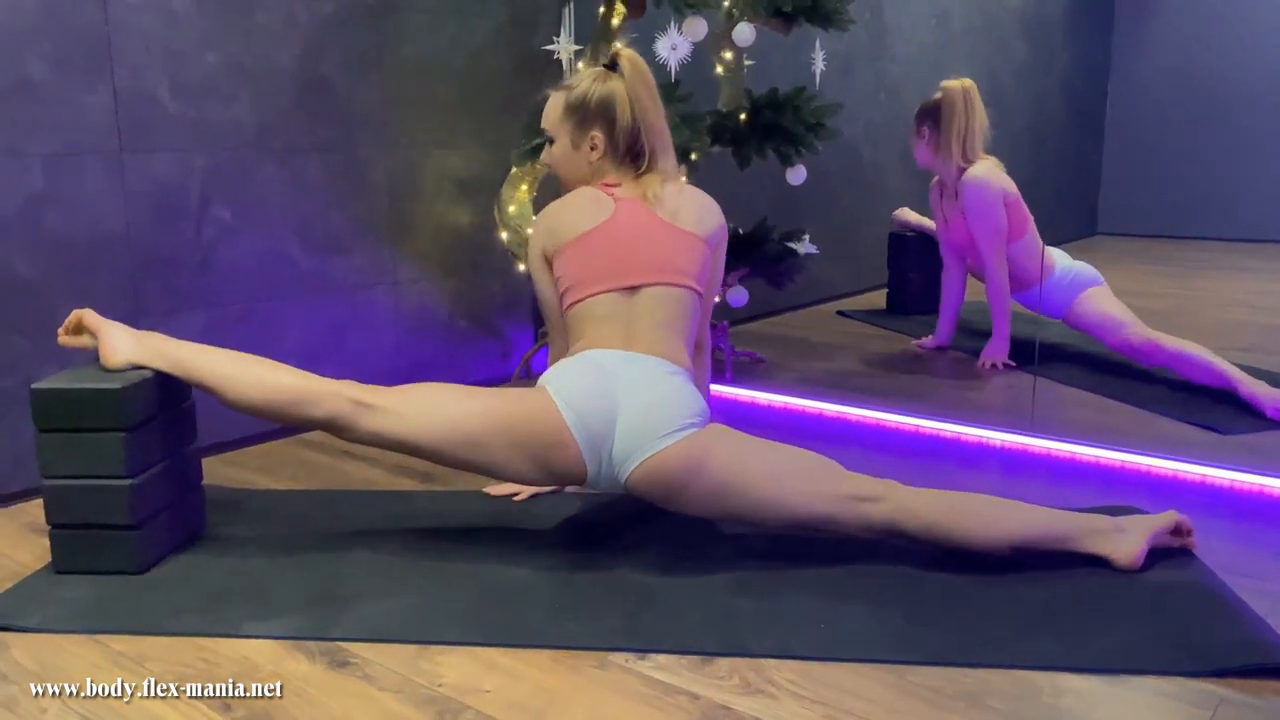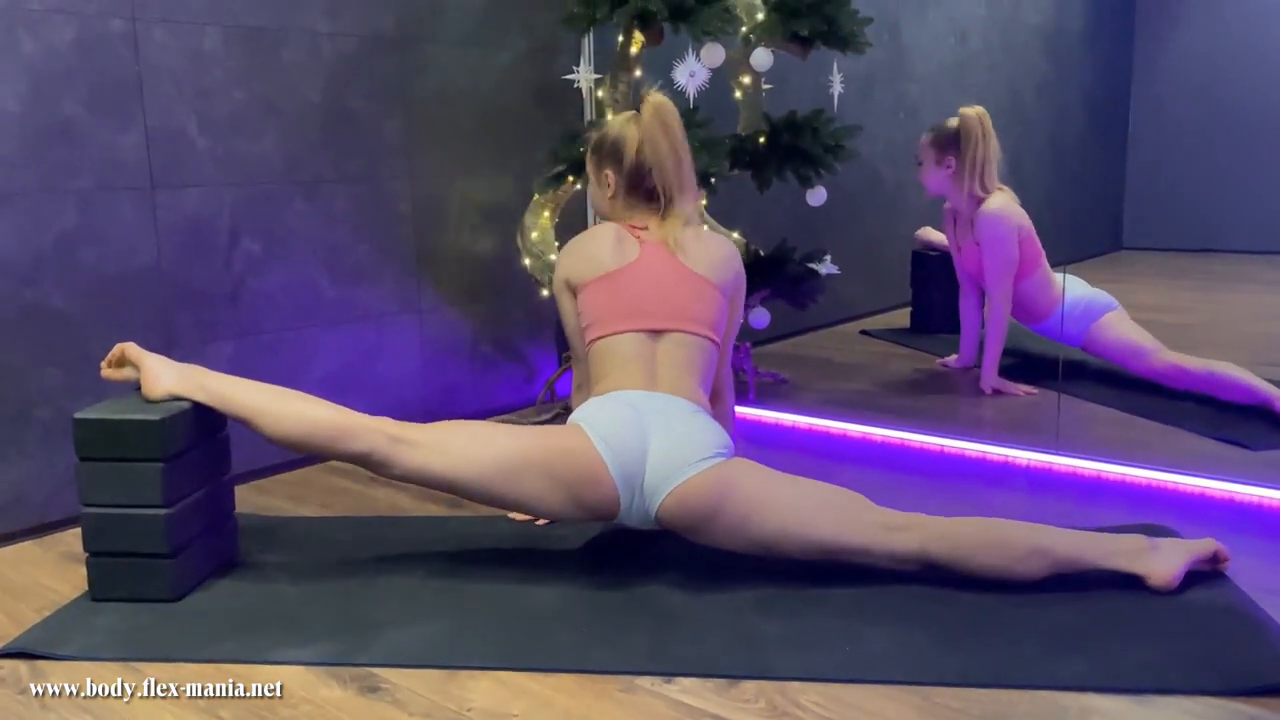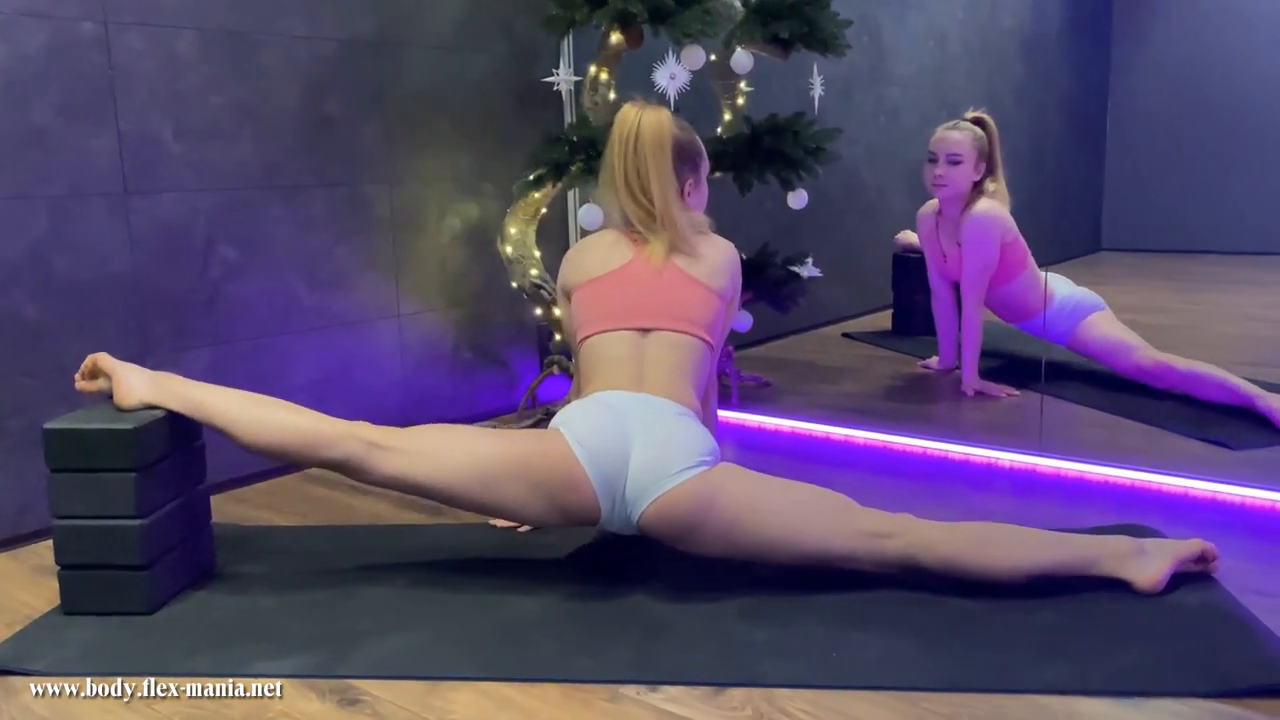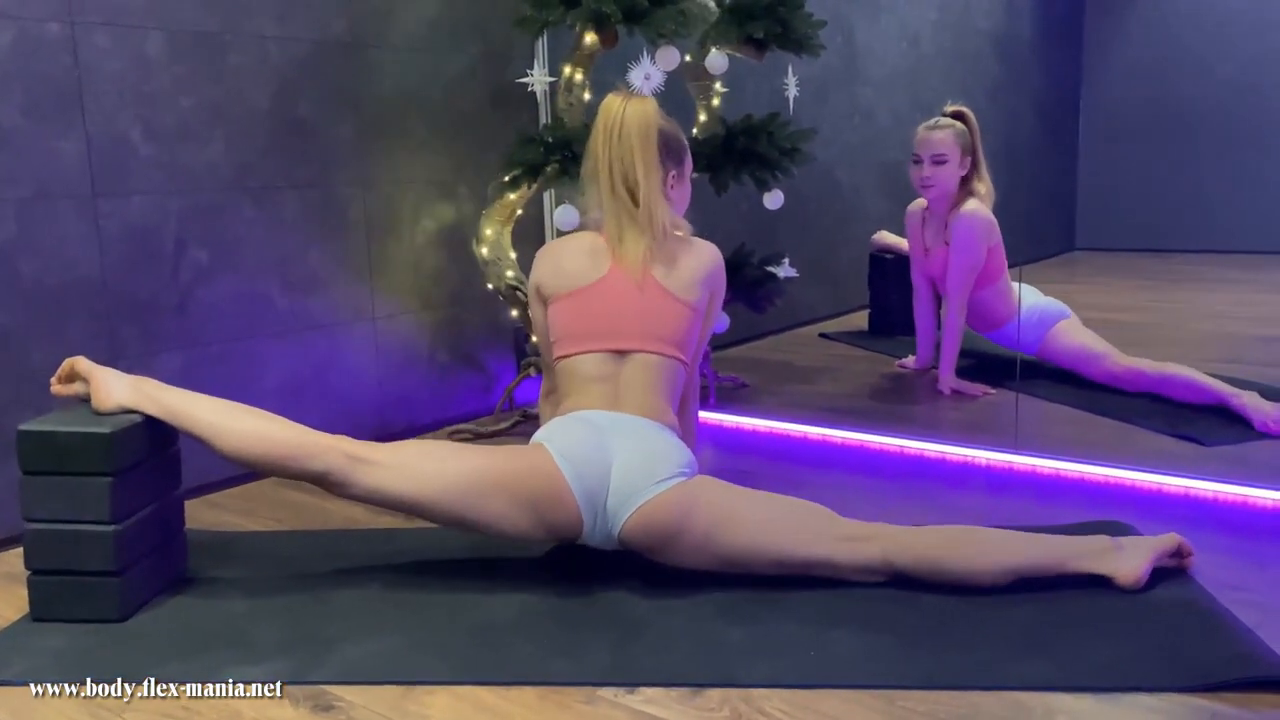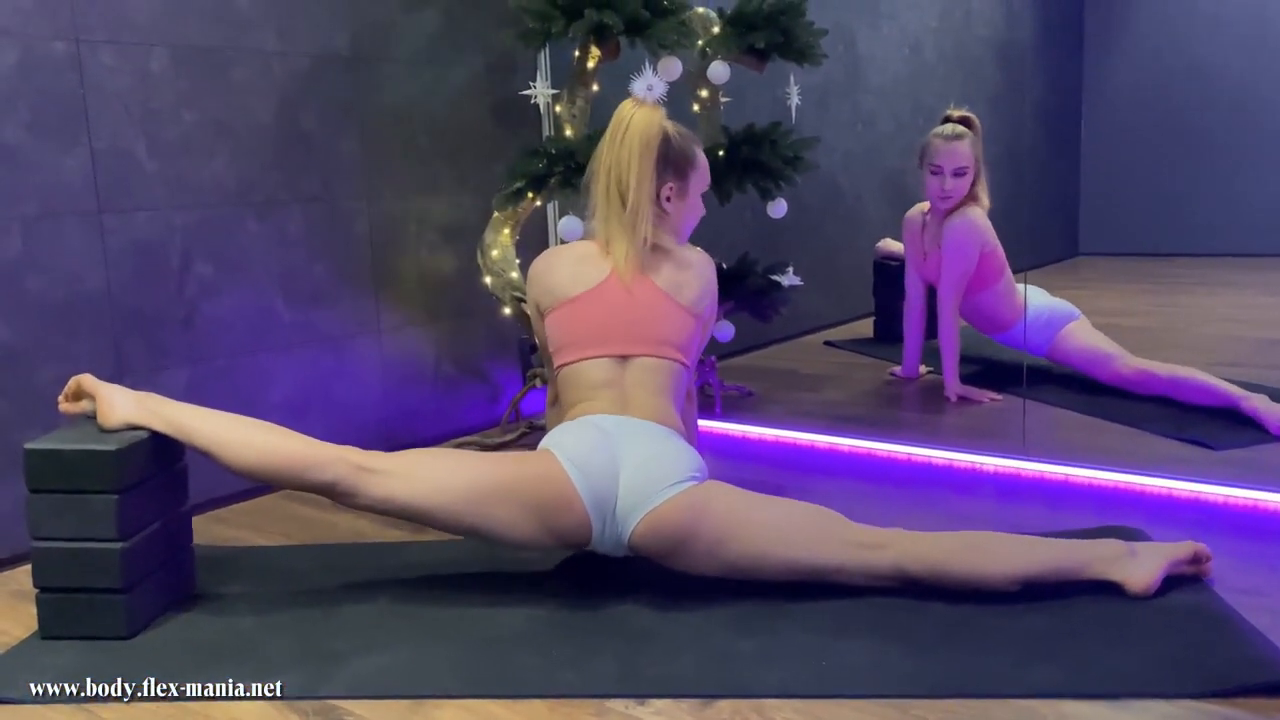
dt=1s
person 1, frame 1
left shoulder: (555, 219)
right shoulder: (703, 208)
left wrist: (548, 468)
right wrist: (686, 455)
left hip: (574, 407)
right hip: (663, 423)
left knee: (346, 406)
right knee: (877, 505)
left ankle: (135, 346)
person 1, frame 2
left shoulder: (575, 253)
right shoulder: (722, 249)
left hip: (603, 447)
right hip: (690, 459)
left knee: (382, 442)
right knee: (904, 537)
left ankle: (178, 379)
person 1, frame 3
left shoulder: (580, 255)
right shoulder: (721, 254)
left hip: (583, 448)
right hip: (674, 462)
left knee: (359, 447)
right knee: (890, 539)
person 1, frame 4
left shoulder: (551, 259)
right shoulder: (704, 260)
left hip: (560, 469)
right hip: (653, 479)
left knee: (340, 461)
right knee: (872, 548)
person 1, frame 5
left shoulder: (546, 269)
right shoulder: (696, 273)
left hip: (569, 474)
right hip: (663, 484)
left knee: (346, 474)
right knee: (887, 553)
person 2, frame 1
left shoulder: (978, 182)
right shoulder: (940, 188)
left elbow: (996, 268)
right elbow: (954, 262)
left wrist: (1000, 340)
right wrist: (943, 333)
left hip: (1063, 285)
right hip: (1030, 282)
left knee: (1141, 343)
person 2, frame 2
left shoulder: (996, 215)
right shoulder: (952, 213)
left elbow: (999, 302)
right elbow: (969, 290)
left wrist: (989, 374)
right wrist: (966, 356)
left hip: (1077, 312)
right hip: (1052, 298)
left knee: (1169, 367)
person 2, frame 3
left shoulder: (984, 216)
right shoulder: (927, 217)
left elbow: (971, 302)
right elbow: (942, 292)
left wrist: (971, 377)
right wrist: (947, 358)
left hip: (1064, 310)
right hip: (1026, 311)
left knee: (1152, 367)
person 2, frame 4
left shoulder: (972, 219)
right shoulder: (916, 214)
left elbow: (955, 302)
right elbow: (922, 289)
left wrist: (947, 375)
right wrist: (924, 355)
left hip: (1032, 320)
right hip: (997, 322)
left knee: (1123, 371)
left ankle: (1242, 400)
right ankle: (897, 244)
person 2, frame 5
left shoulder: (966, 224)
right shoulder: (915, 219)
left elbow: (947, 305)
right elbow: (915, 295)
left wrist: (952, 382)
right wrist: (910, 365)
left hip: (1038, 320)
right hip: (1007, 316)
left knee: (1134, 373)
